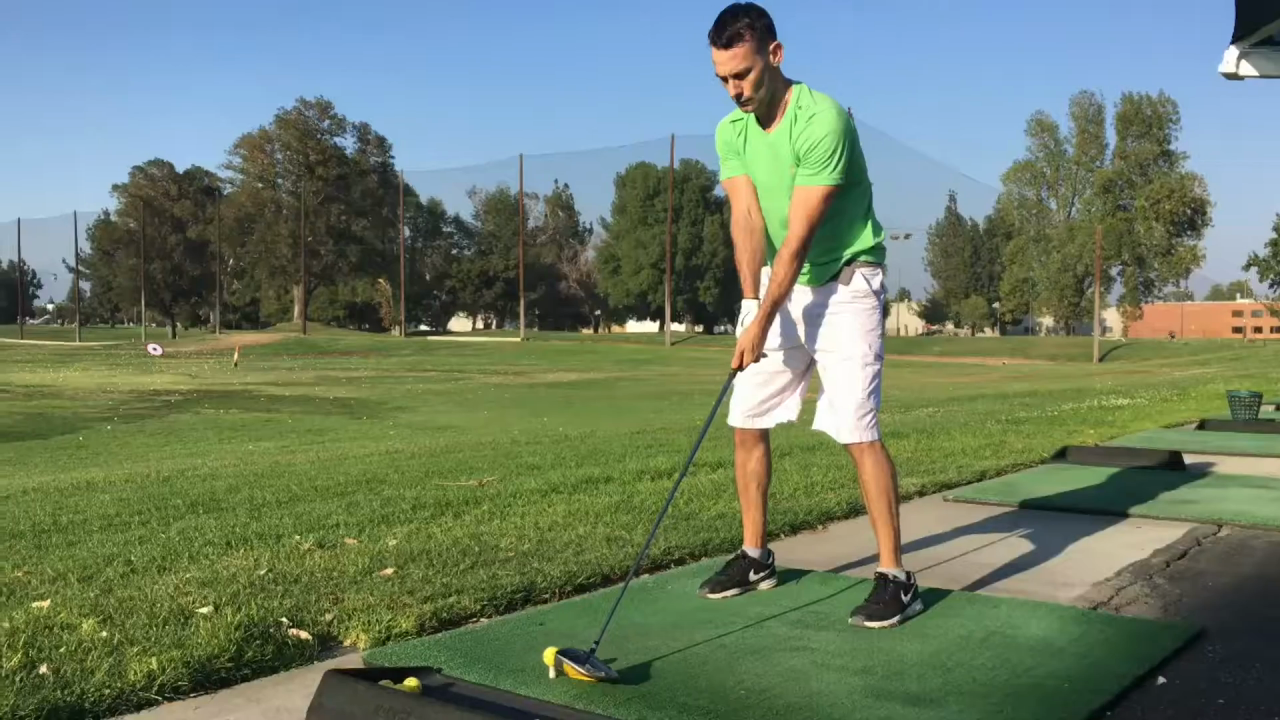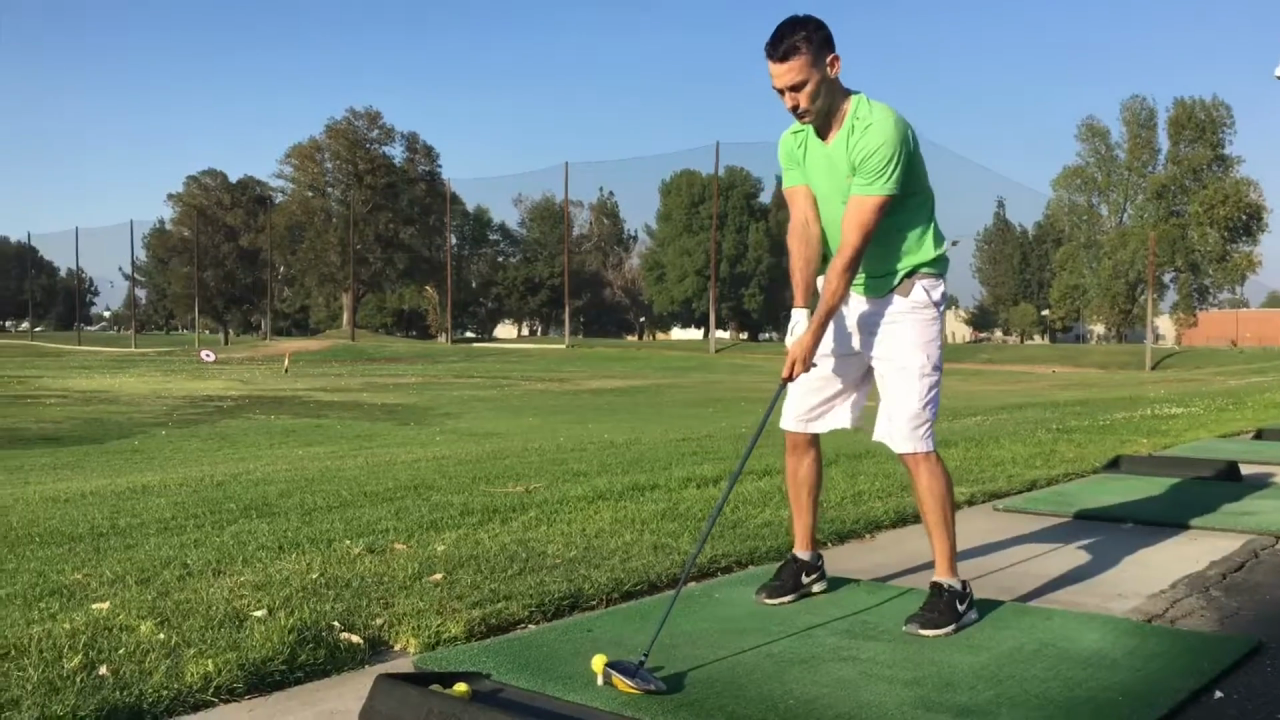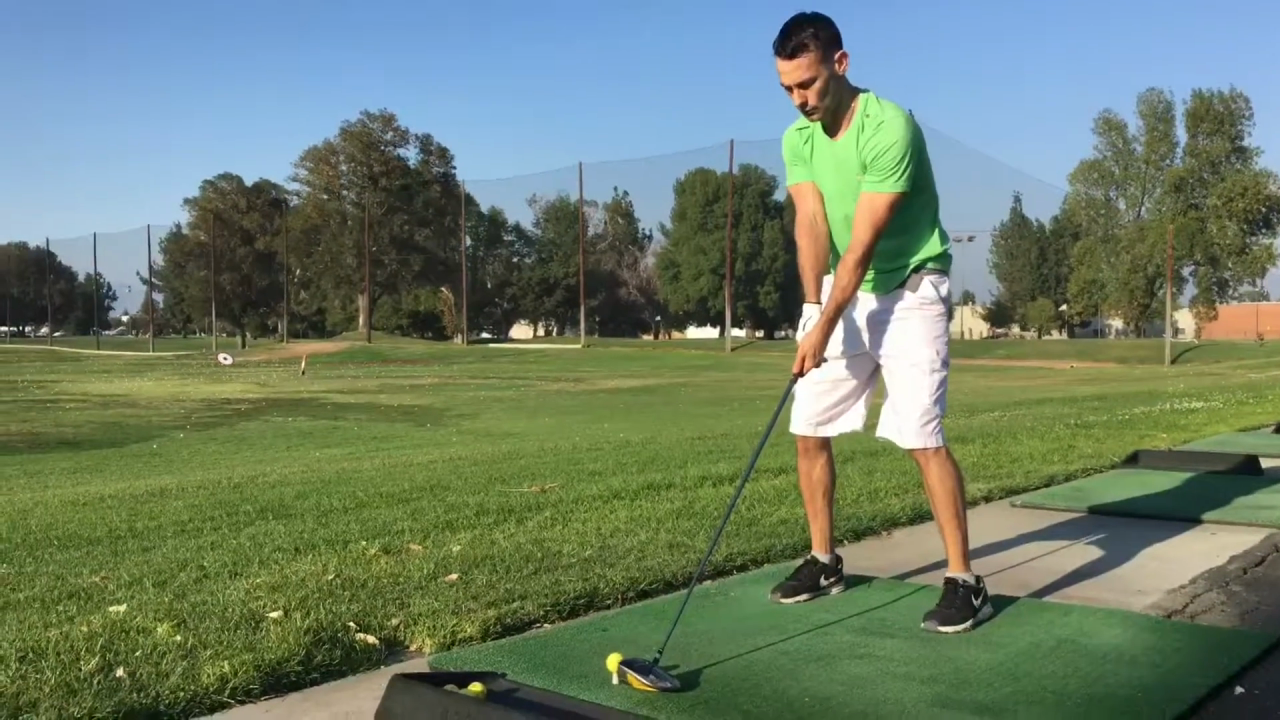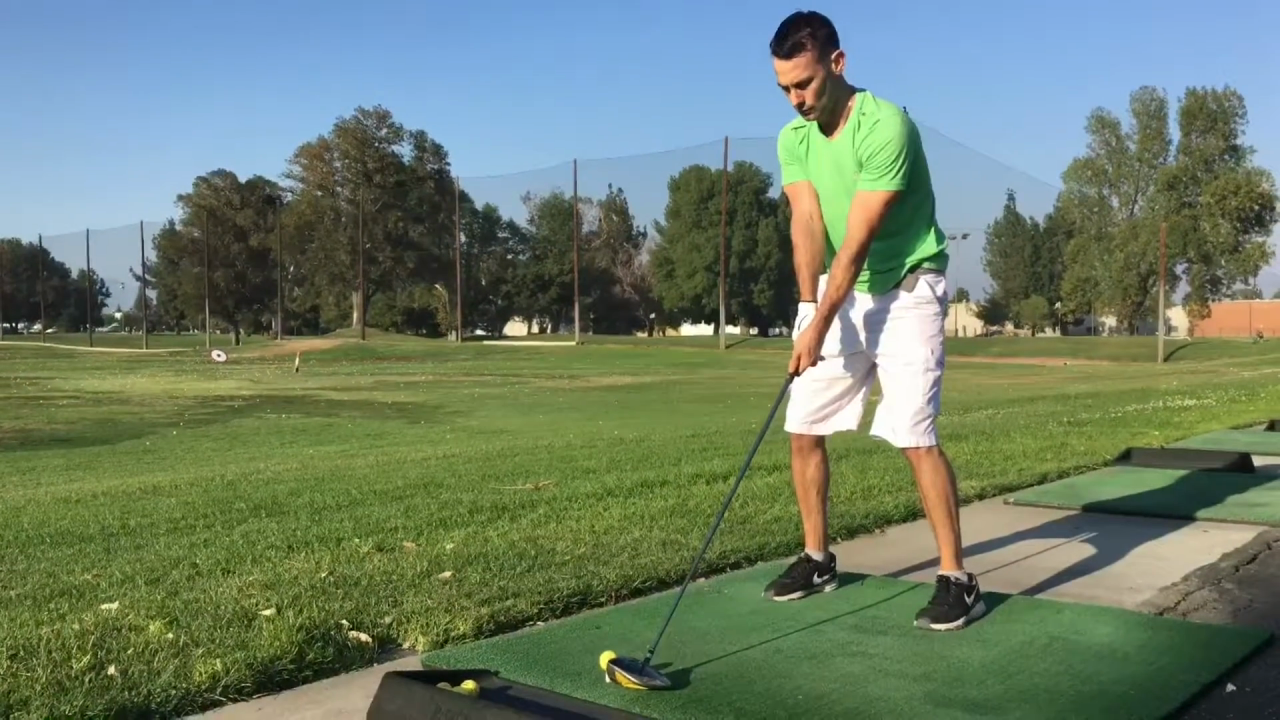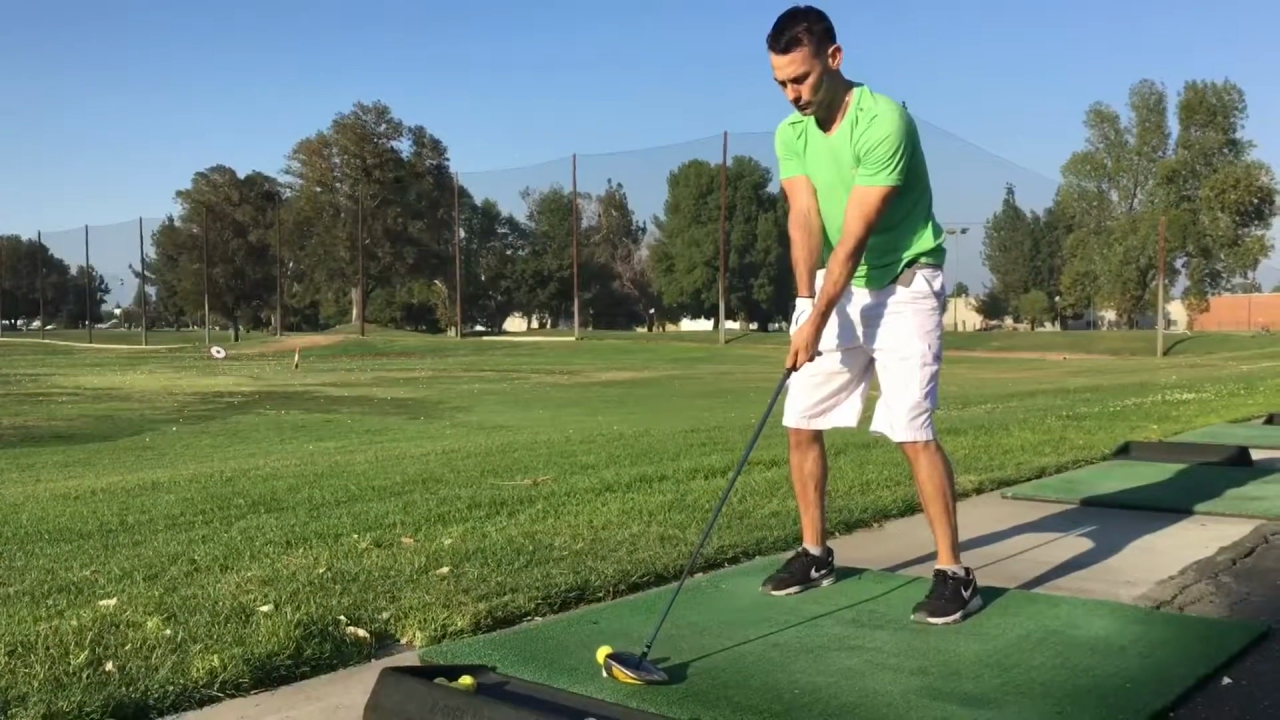
dt=0.7s
person 1, frame 1
left shoulder: (823, 119)
right shoulder: (730, 131)
left elbow: (798, 236)
right elbow: (747, 219)
left wrist: (762, 323)
right wrist: (749, 305)
left hip: (843, 286)
right hip: (779, 287)
left knee: (857, 430)
right knee: (747, 425)
left ankle: (894, 577)
right ankle: (755, 555)
person 1, frame 2
left shoulder: (881, 130)
right shoulder: (792, 142)
left elbow: (852, 247)
right elbow: (804, 229)
left wrist: (813, 332)
right wrist: (800, 314)
left hip: (904, 296)
right hip: (838, 296)
left knee: (912, 440)
right knee: (798, 428)
left ankle: (950, 586)
right ankle: (805, 559)
person 1, frame 3
left shoulder: (890, 128)
right shoulder: (796, 138)
left elbow: (862, 244)
right elbow: (810, 224)
left wrist: (823, 329)
right wrist: (812, 310)
left hip: (908, 293)
right hip: (842, 294)
left knee: (922, 436)
right knee: (809, 432)
left ankle: (964, 581)
right ankle: (824, 561)
person 1, frame 4
left shoulder: (886, 127)
right shoulder: (793, 138)
left elbow: (857, 242)
right elbow: (807, 225)
left wrist: (818, 327)
right wrist: (808, 308)
left hip: (904, 293)
right hip: (838, 294)
left knee: (914, 434)
right knee: (803, 430)
left ankle: (956, 579)
right ankle: (817, 558)
person 1, frame 5
left shoulder: (884, 122)
right shoulder: (790, 134)
left elbow: (855, 235)
right elbow: (804, 219)
left wrist: (817, 320)
right wrist: (805, 301)
left hip: (903, 288)
right hip: (836, 289)
left knee: (912, 429)
right knee: (801, 425)
left ankle: (953, 573)
right ankle: (815, 553)
